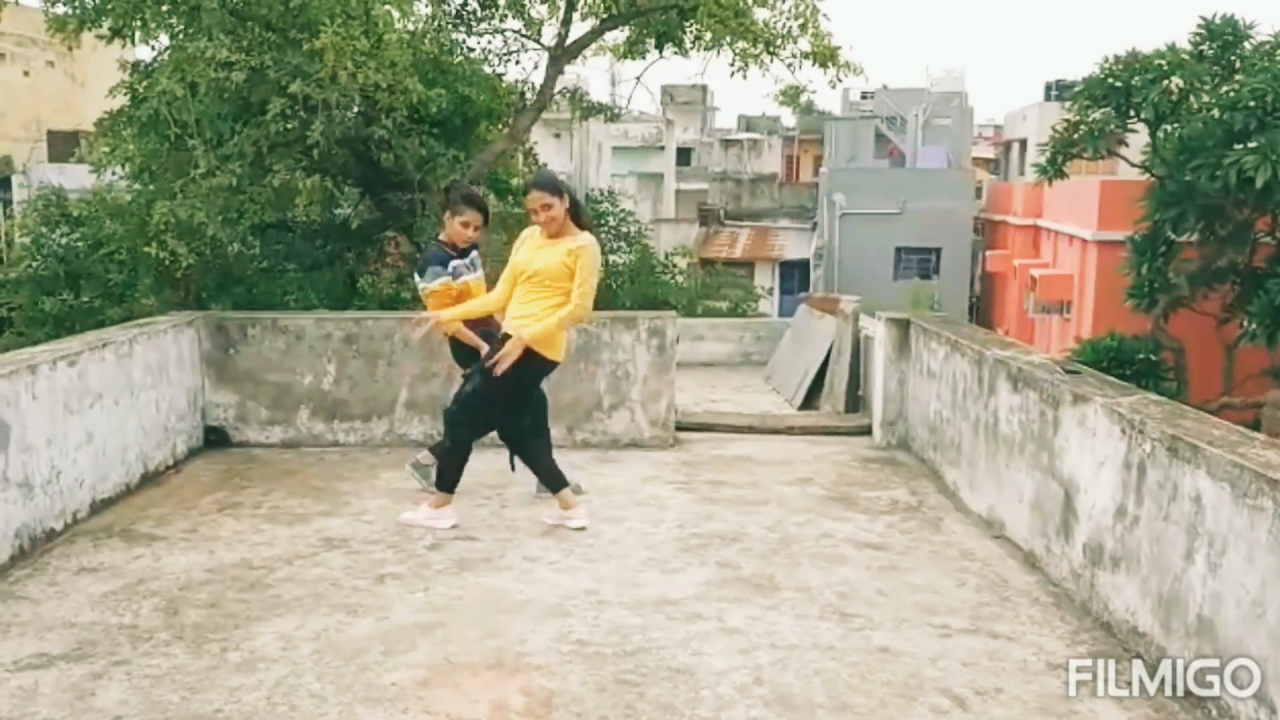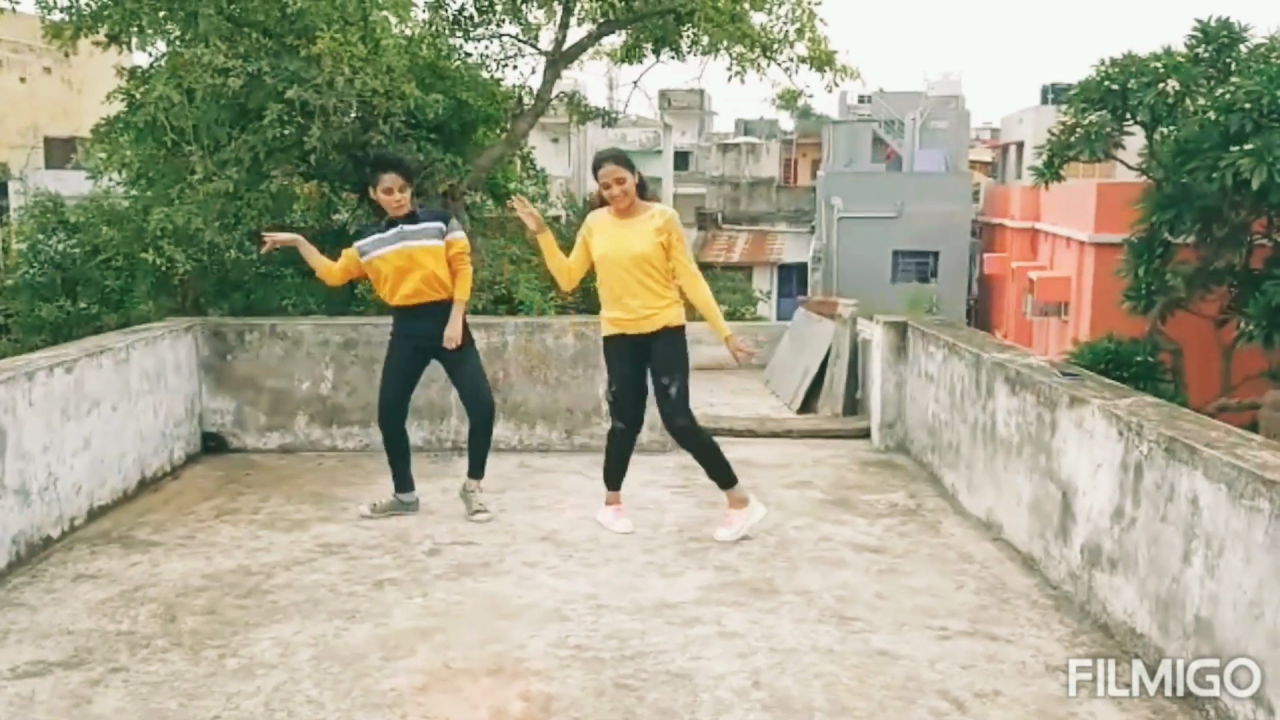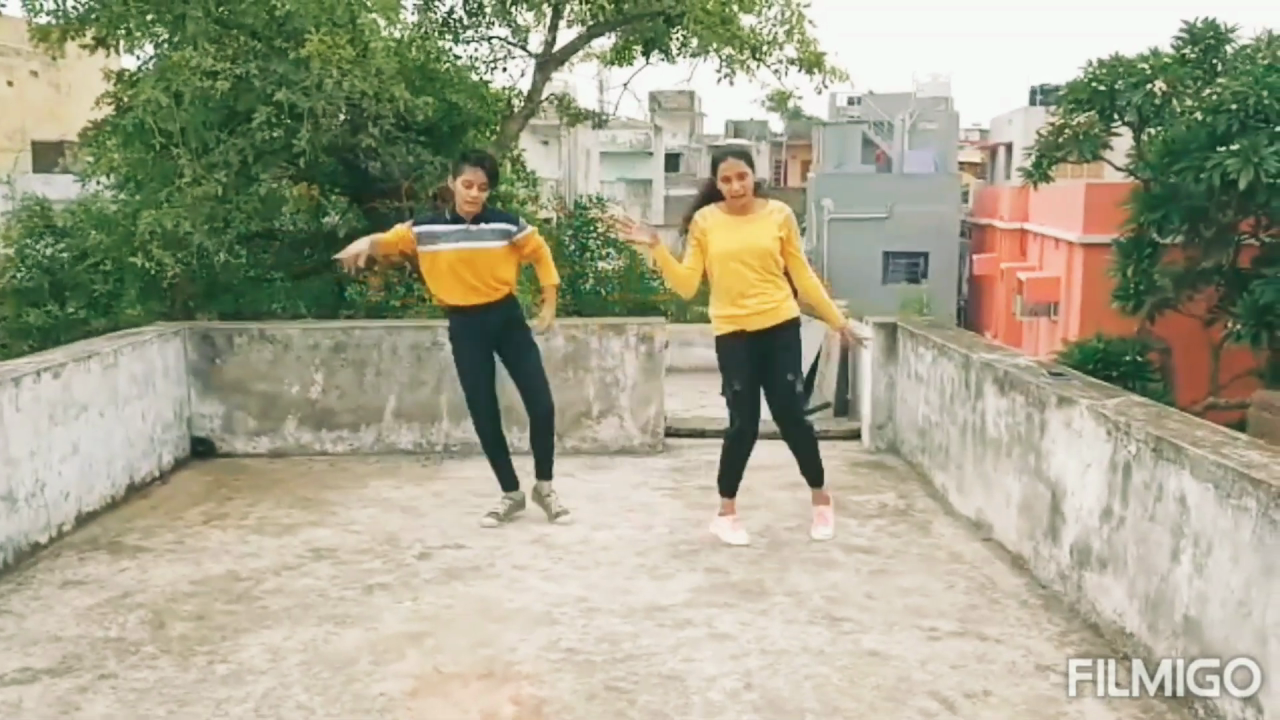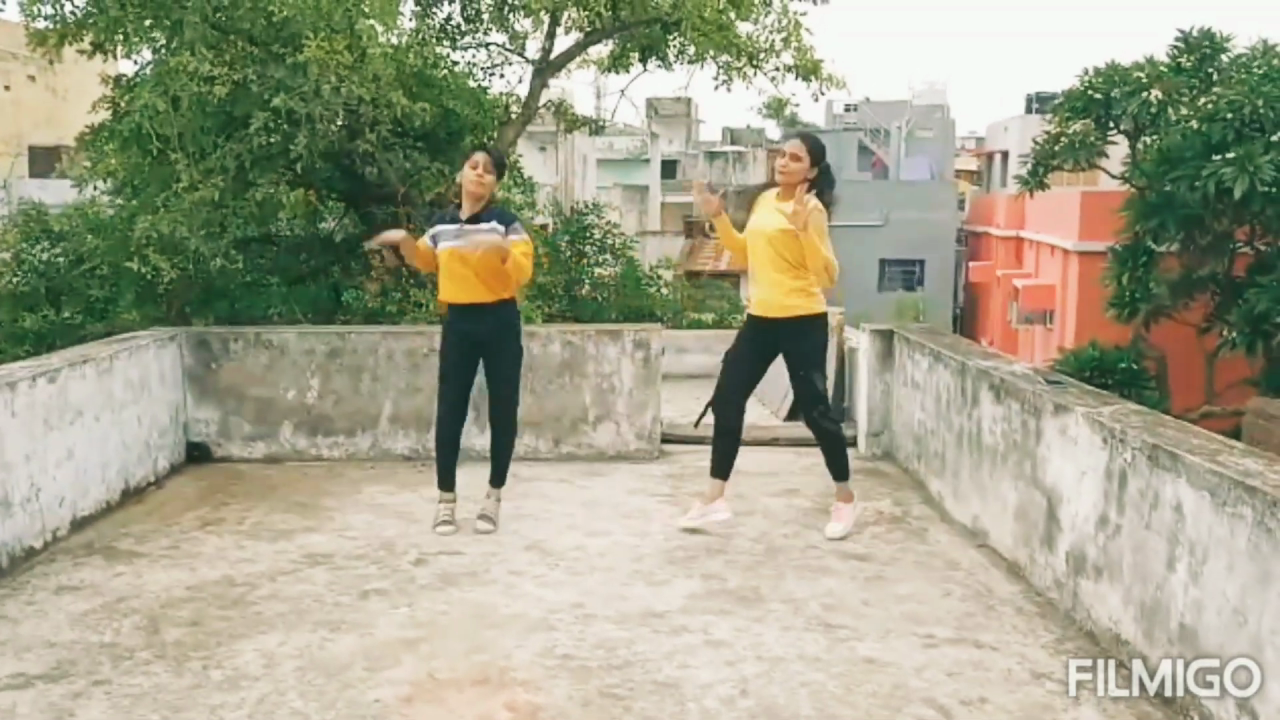
dt=1s
person 1, frame 1
left shoulder: (583, 245)
right shoulder: (528, 238)
left elbow: (580, 308)
right elbow: (501, 296)
left wrist: (523, 339)
right wrist: (448, 315)
left hip: (534, 348)
right hip: (515, 344)
left knee: (463, 413)
right knee: (515, 426)
left ankle: (441, 505)
right ankle: (568, 504)
person 1, frame 2
left shoulder: (663, 218)
right shoulder: (594, 223)
left elbow: (690, 278)
right elbow: (568, 279)
left wrist: (725, 333)
right wrist: (542, 232)
left hip: (664, 329)
right hip: (619, 334)
left knee: (678, 420)
right knee: (625, 421)
left ankle: (739, 501)
right ankle: (612, 503)
person 1, frame 3
left shoulder: (779, 214)
right shoulder: (703, 221)
left elbow: (802, 273)
right elbow: (686, 285)
left wrist: (837, 320)
right wrist: (655, 246)
left hip: (780, 326)
right hip: (732, 331)
left knee: (790, 416)
right knee: (744, 422)
left ankle: (820, 501)
right ankle: (726, 513)
person 1, frame 4
left shoulder: (810, 207)
right shoulder: (764, 199)
left elbow: (827, 273)
left wrist: (803, 224)
right wrist: (717, 217)
left hip: (801, 319)
right hip: (761, 318)
left knee: (813, 408)
right knee: (726, 399)
left ankle: (844, 498)
right ankle: (713, 499)
person 2, frame 1
left shoulder: (470, 251)
right shoulder: (436, 262)
right elbow: (444, 319)
left wrist: (502, 329)
right wrist: (484, 349)
left hip: (488, 335)
right hip: (472, 344)
left ankle: (429, 459)
person 2, frame 2
left shoulder: (439, 221)
right shoulder: (370, 242)
left elbow: (462, 268)
right elbow: (335, 274)
left wrist: (456, 320)
right wrist: (298, 241)
left hip: (446, 324)
right hip: (407, 329)
left knee: (482, 407)
right knee: (389, 414)
left ankle: (473, 487)
right ankle: (404, 494)
person 2, frame 3
left shoulder: (506, 223)
right shoulder: (427, 227)
left elbow: (540, 254)
right elbow: (386, 243)
left wrist: (549, 302)
right wrist: (363, 244)
left hip: (507, 319)
right hip: (466, 326)
left knee: (541, 406)
right knee: (485, 416)
left ankle: (544, 487)
right ankle: (511, 493)
person 2, frame 4
left shoulder: (507, 224)
right shoulder: (442, 223)
left elbow: (521, 275)
right elbow: (425, 259)
left wrist: (500, 251)
right wrist: (403, 242)
left hip: (500, 323)
right hip: (458, 323)
left knee: (503, 414)
right knee: (450, 414)
left ankle: (494, 494)
right ankle: (446, 499)
